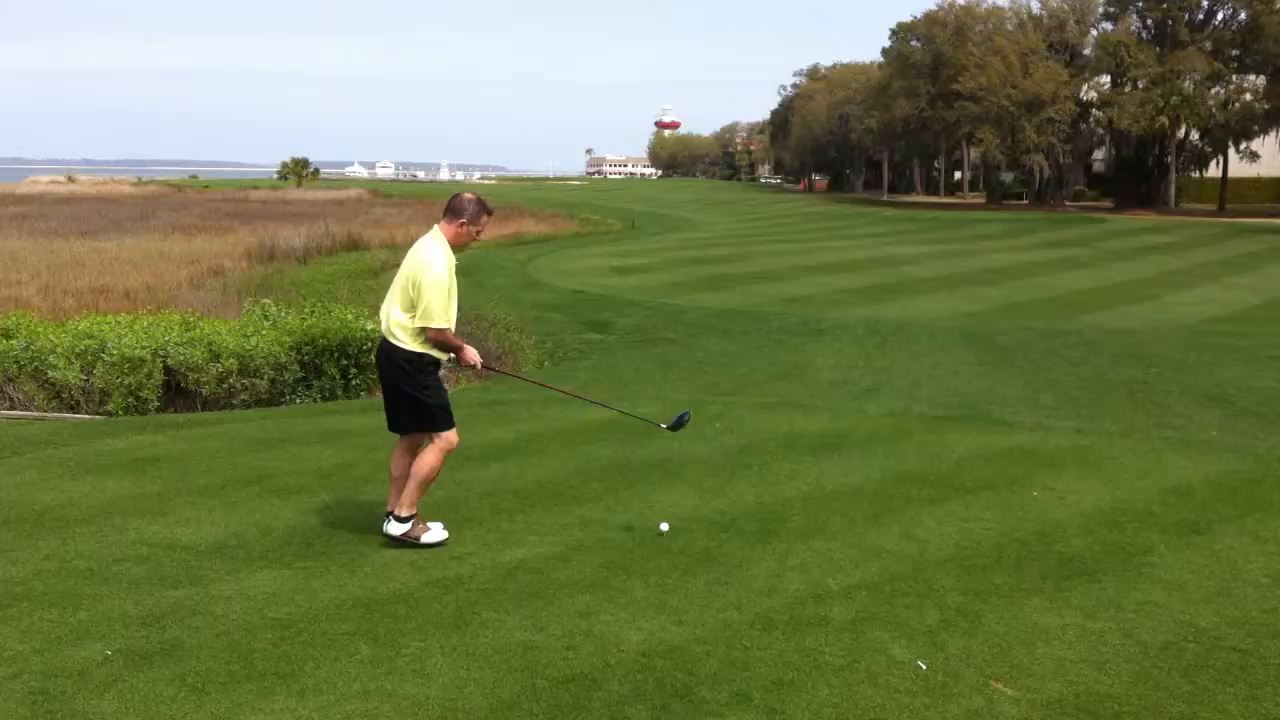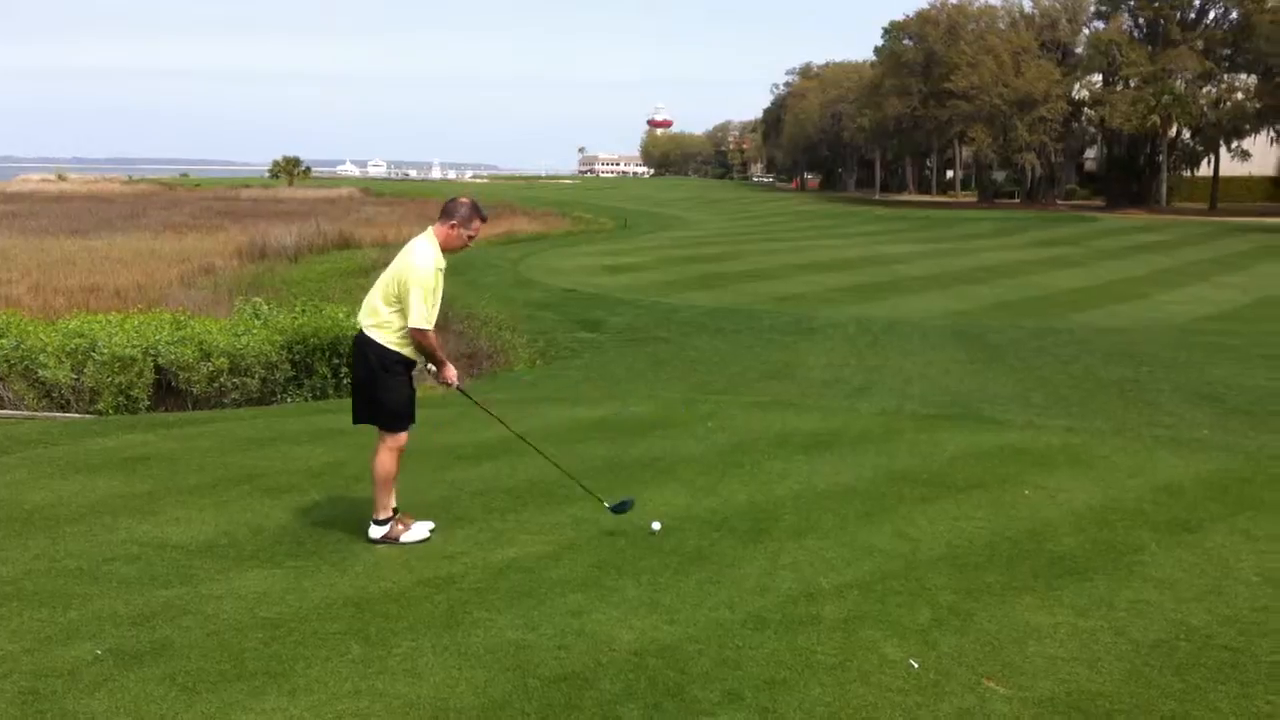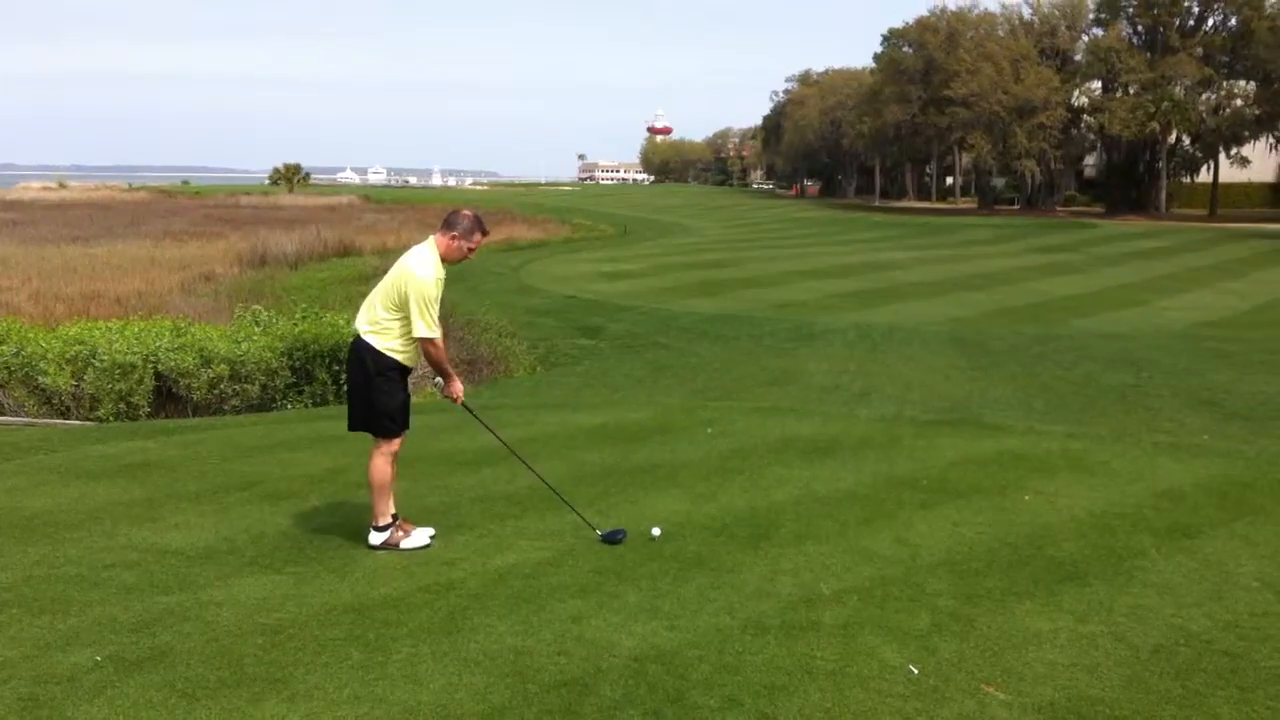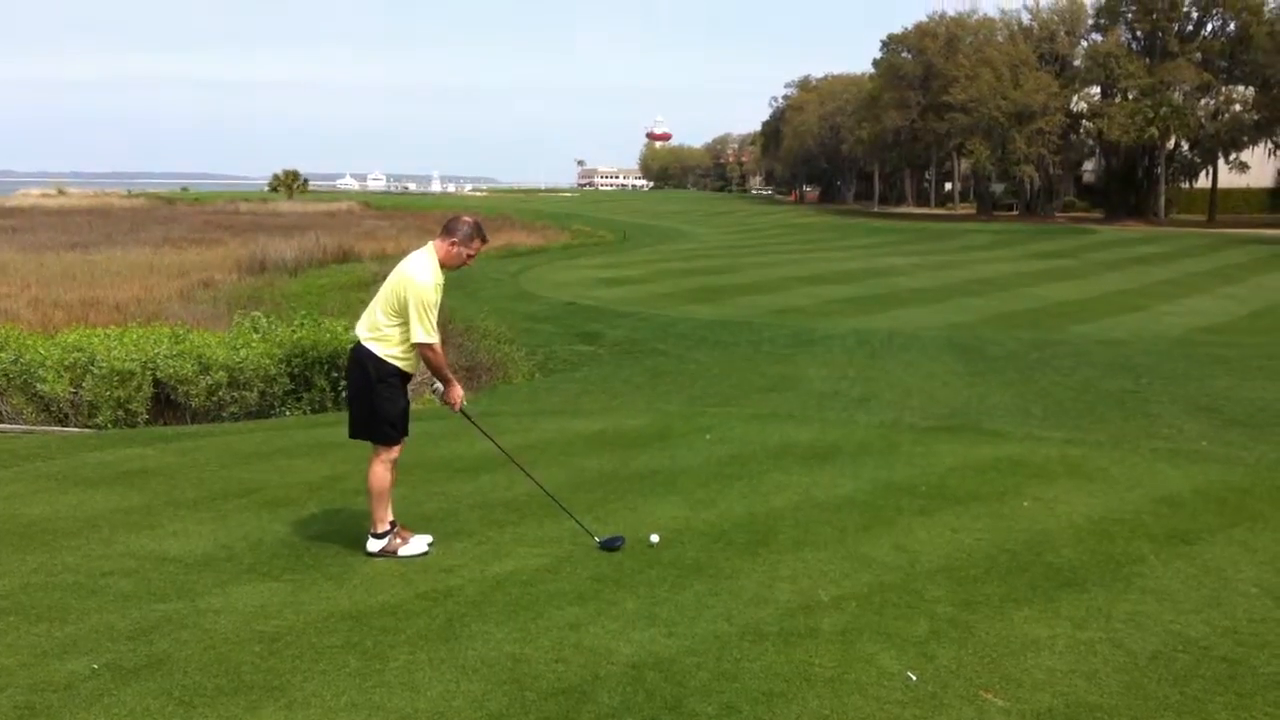
dt=0.3s
person 1, frame 1
left shoulder: (430, 245)
right shoulder: (436, 264)
right elbow: (435, 332)
left wrist: (455, 348)
right wrist: (462, 349)
left hip: (403, 353)
right hip: (410, 359)
left knee: (412, 438)
right knee: (444, 439)
left ankle: (397, 514)
right ankle: (403, 519)
person 1, frame 2
left shoulder: (427, 248)
right shoulder: (424, 263)
left elbow: (420, 323)
right elbow: (420, 332)
left wrist: (437, 360)
right wrist: (442, 364)
left hip: (388, 350)
right hip: (382, 353)
left knee: (392, 436)
right knee: (394, 439)
left ankle: (389, 512)
right ankle: (381, 523)
person 1, frame 3
left shoulder: (427, 256)
right shoulder: (425, 273)
left elbow: (429, 331)
right elbow: (428, 340)
left wrist: (444, 374)
right wrist: (450, 379)
left hip: (387, 356)
right hip: (377, 358)
left knee: (393, 441)
right knee: (386, 444)
left ankle: (390, 517)
right ankle: (381, 529)
person 1, frame 4
left shoulder: (426, 262)
right shoulder: (423, 278)
left elbow: (427, 337)
right elbow: (427, 345)
left wrist: (445, 379)
right wrist: (450, 383)
left hip: (387, 363)
right hip: (377, 365)
left knee: (392, 449)
right knee: (386, 452)
left ankle: (388, 525)
right ankle: (379, 536)
